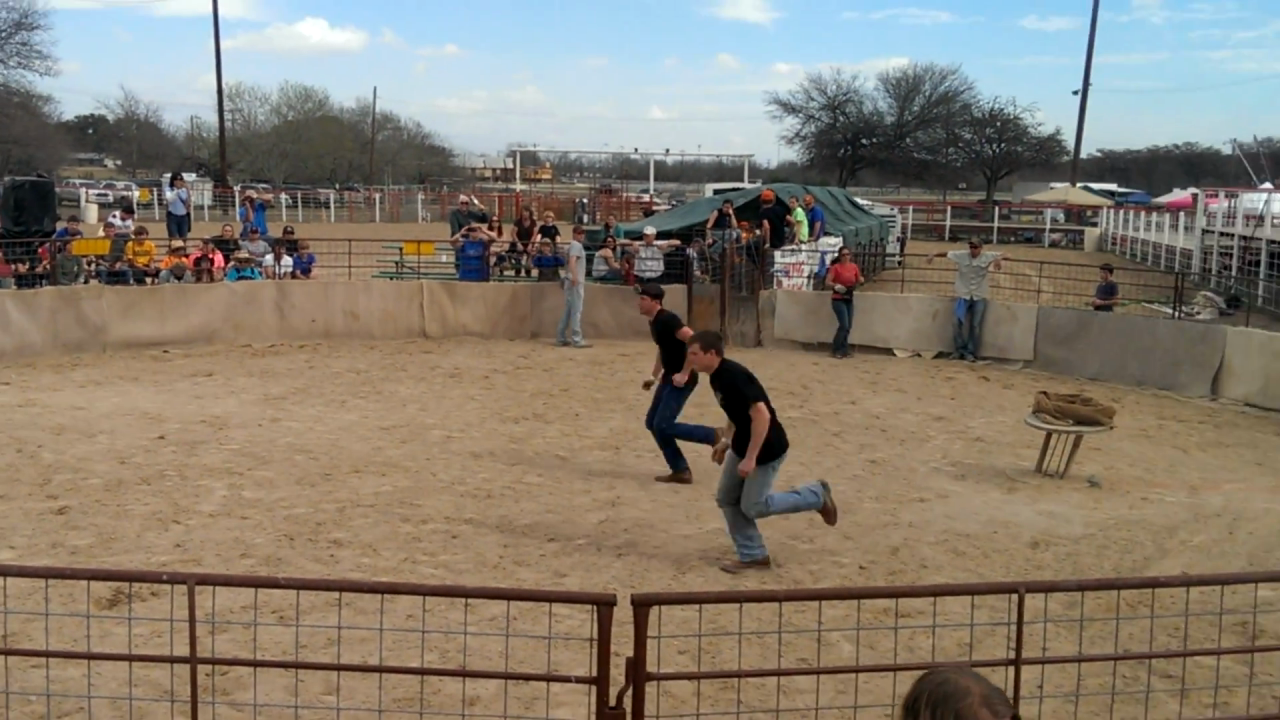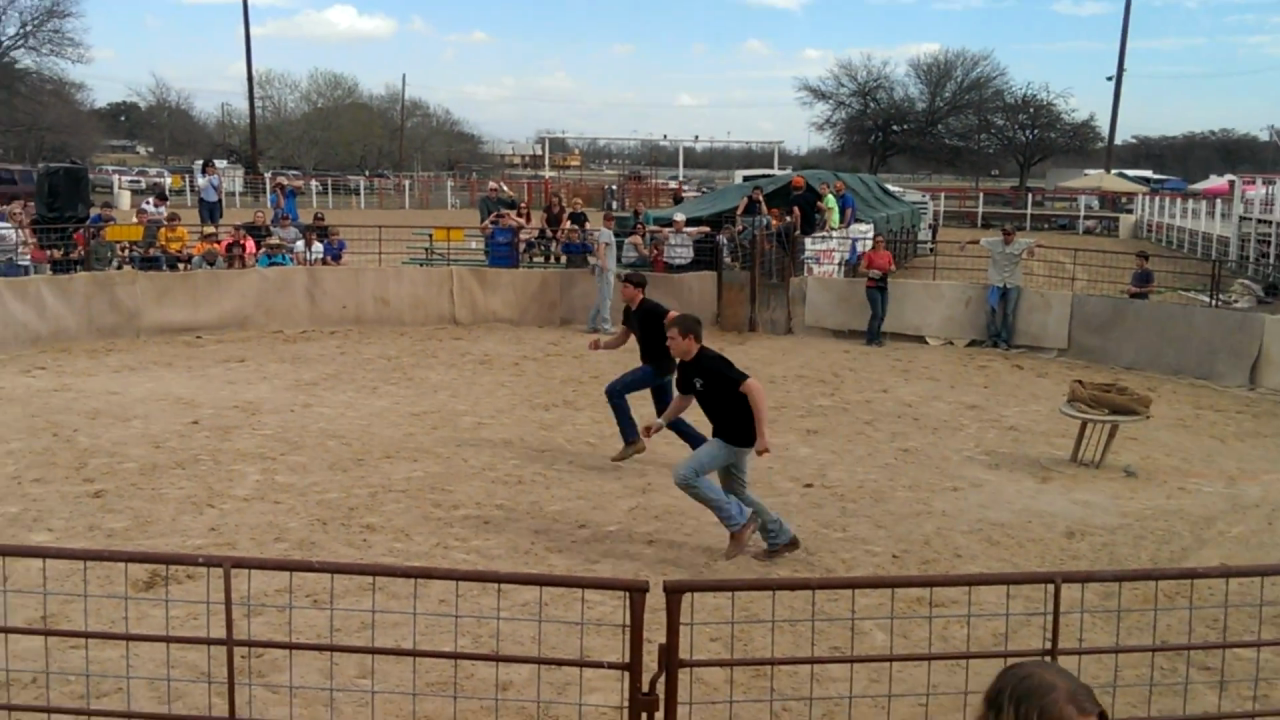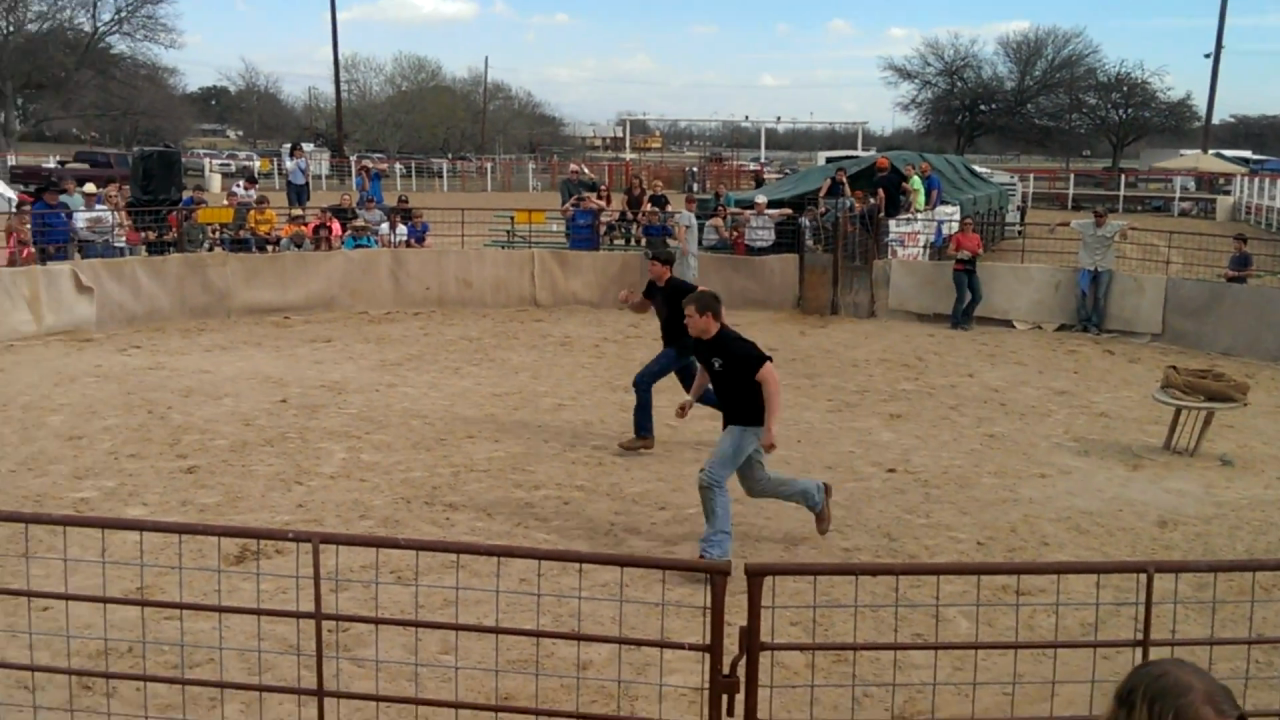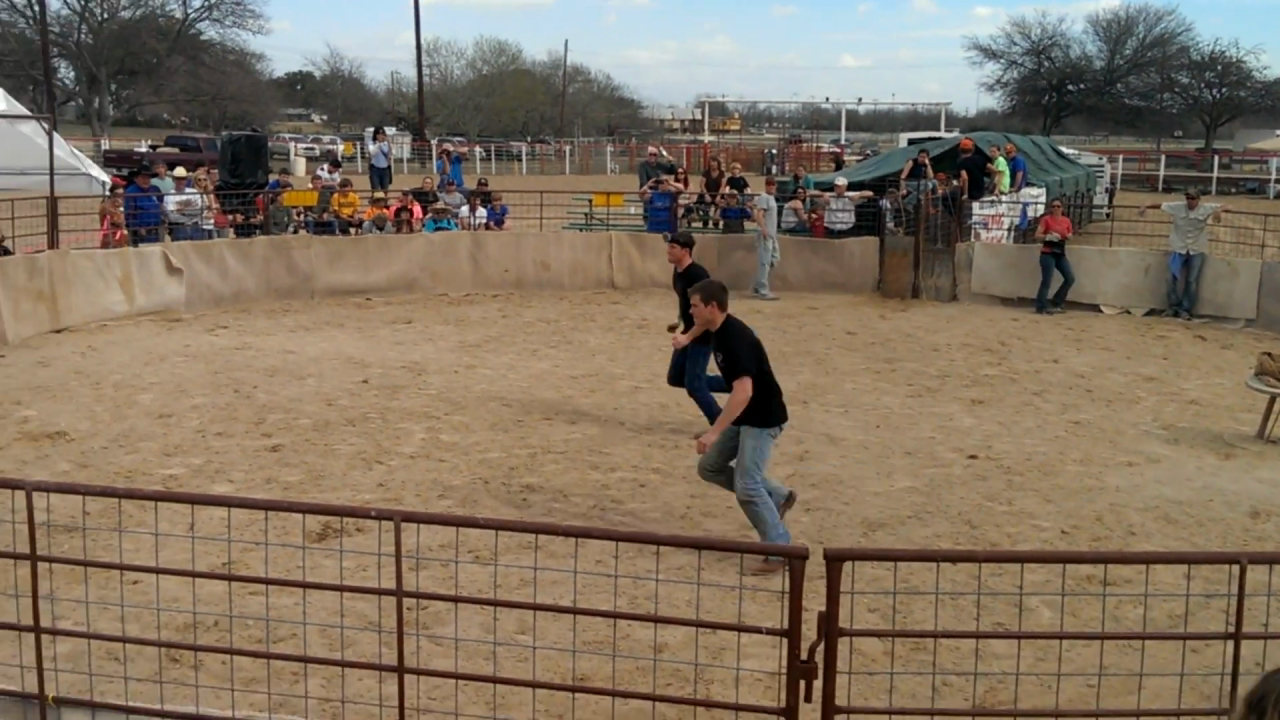
dt=0.1s
person 1, frame 1
left shoulder: (734, 379)
right shoulder: (718, 376)
left elbow: (762, 415)
left wrist: (751, 457)
right wrist: (726, 442)
left hip: (766, 448)
right hip: (743, 443)
left knee: (753, 506)
right knee: (727, 500)
left ankle: (816, 495)
right ankle: (753, 555)
person 1, frame 2
left shoulder: (713, 364)
right shoulder: (685, 366)
left elbow: (754, 389)
right elbow: (684, 398)
left wrist: (762, 434)
right wrist: (662, 422)
left hip: (736, 436)
right hip: (725, 433)
left knee: (685, 475)
right knee: (734, 494)
left ankle: (740, 520)
right ankle: (780, 540)
person 1, frame 3
left shoulder: (735, 345)
right shoulder: (701, 343)
left elbow: (770, 378)
left wrist: (770, 427)
right wrist: (691, 399)
left hip: (750, 422)
right hip: (738, 419)
left knee: (711, 478)
right knee: (756, 485)
left ankle: (714, 554)
right ankle: (815, 495)
person 1, frame 4
left shoulder: (735, 339)
right shoulder: (720, 333)
left elbow: (743, 391)
left wrist: (714, 431)
left hip: (762, 418)
right hip: (744, 416)
left knee: (748, 488)
right knee: (709, 467)
left ankle: (778, 552)
right ankle: (776, 497)
person 2, frame 1
left shoulder: (668, 320)
right shoulder: (655, 320)
left wrist: (685, 373)
right wrist: (654, 376)
left hip: (682, 380)
right hip: (670, 378)
left knee: (662, 427)
right knee: (652, 422)
left ankle: (714, 436)
right ankle: (681, 471)
person 2, frame 2
left shoulder: (651, 309)
right shoulder: (630, 310)
right elbow: (620, 339)
right wrist: (601, 344)
left hip: (659, 366)
right hip: (652, 364)
left knee: (613, 391)
left ankle: (633, 441)
person 2, frame 3
left shoulder: (679, 287)
right shoulder: (653, 285)
right elbow: (640, 308)
right wrist: (627, 300)
left hip: (680, 347)
right hip: (672, 345)
left knee: (641, 381)
right knee: (696, 391)
left ankle: (643, 436)
person 2, frame 4
left shoulder: (696, 275)
right shoulder: (677, 271)
left wrist: (688, 337)
right wrist: (681, 324)
left hip: (702, 333)
right hip: (690, 330)
left knee: (694, 385)
right knee: (675, 379)
